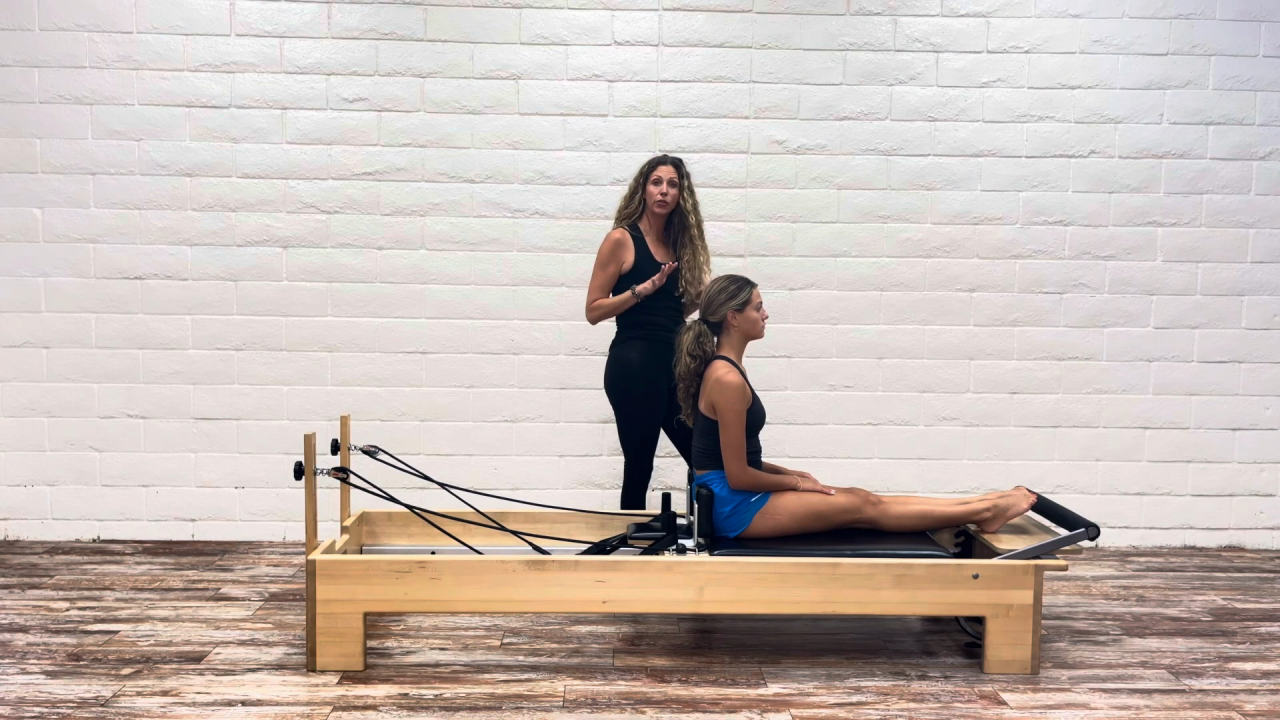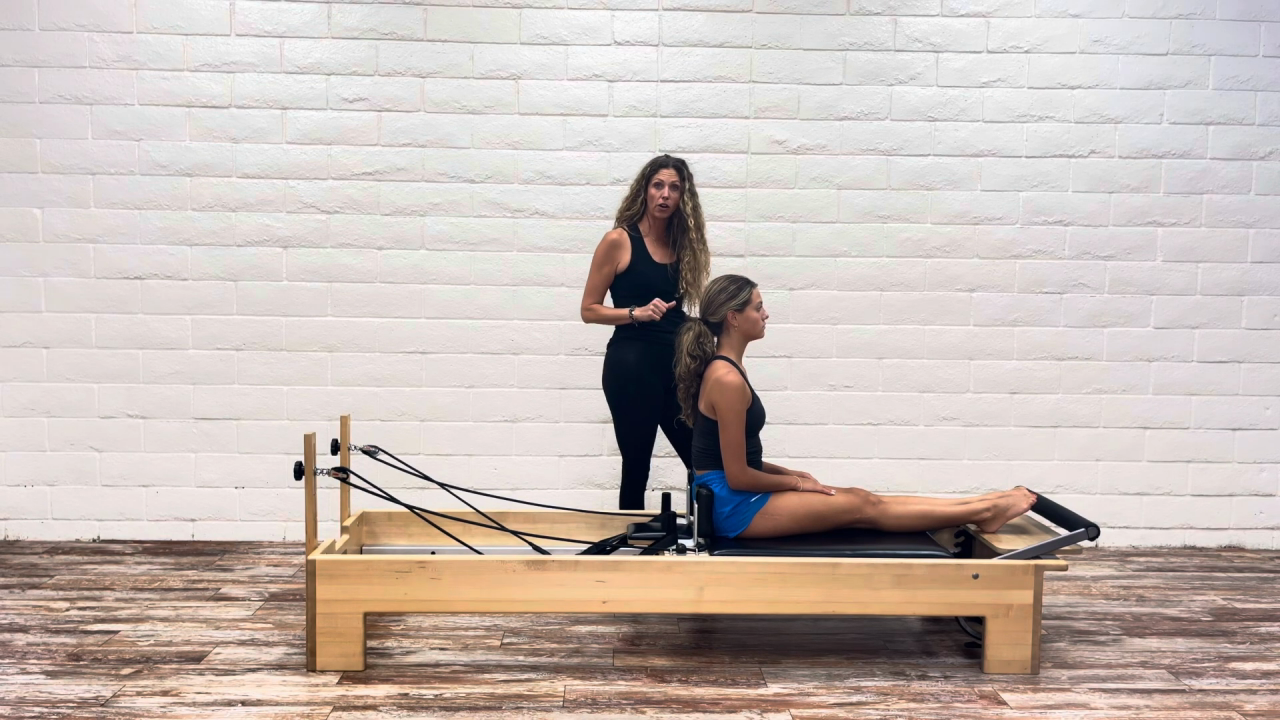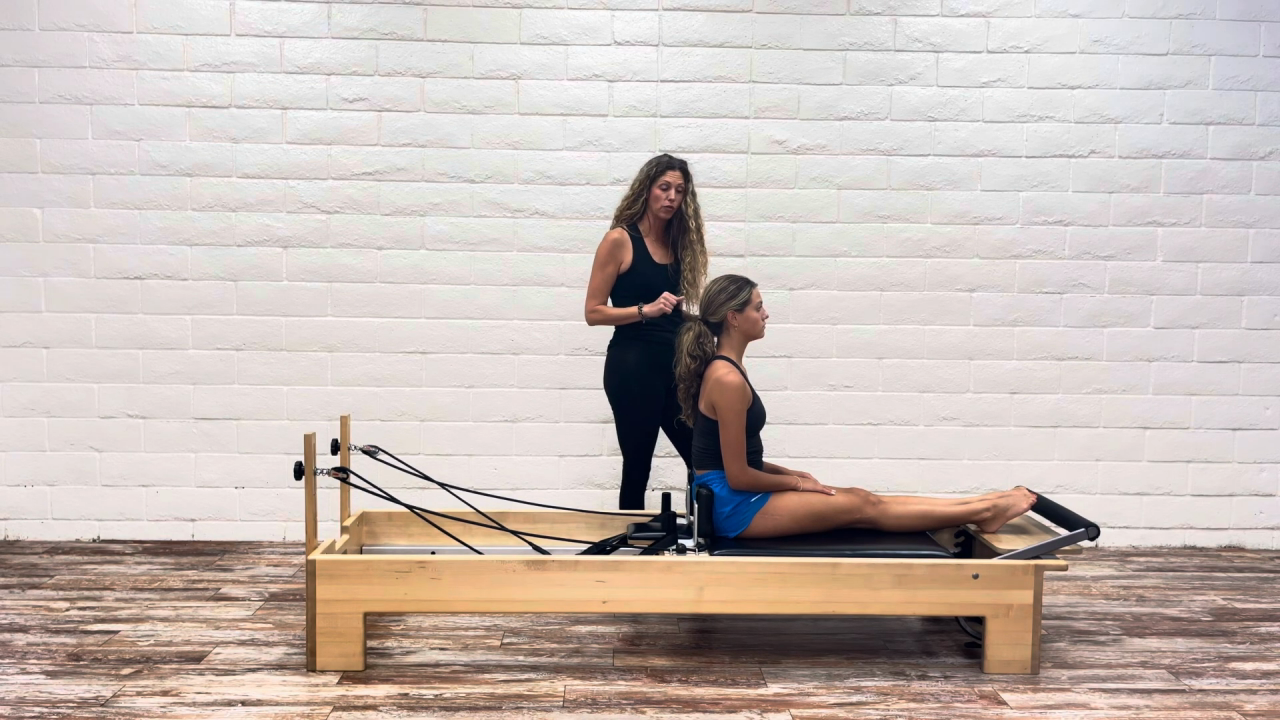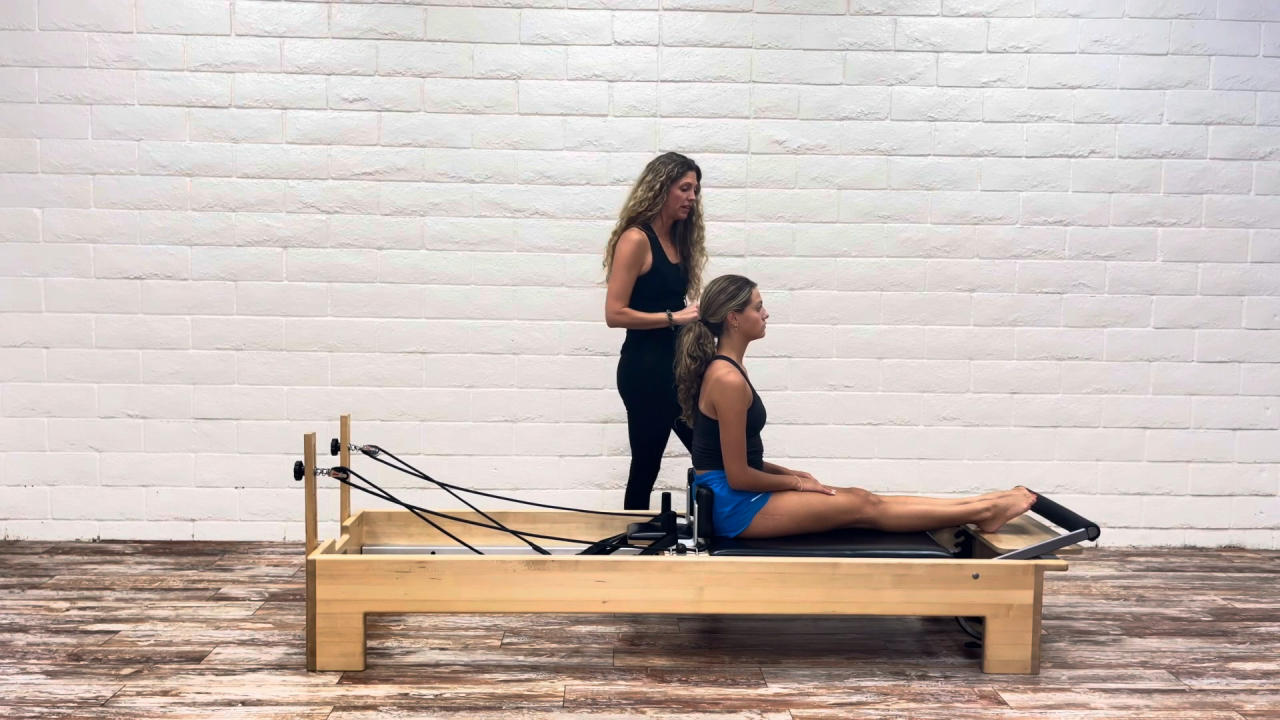
dt=0.4s
person 1, frame 1
left shoulder: (724, 368)
right shoulder: (728, 380)
right elbow: (739, 476)
left wrist: (788, 473)
right wrist: (795, 483)
left hip: (731, 494)
right hip: (733, 504)
left knee: (858, 496)
right knee: (862, 507)
left ankle: (980, 504)
right ankle: (983, 513)
person 1, frame 2
left shoulder: (724, 368)
right shoulder: (727, 380)
right elbow: (738, 475)
left wrist: (788, 473)
right wrist: (795, 482)
left hip: (731, 494)
right hip: (733, 504)
left knee: (859, 497)
right knee: (861, 507)
left ankle: (979, 504)
right ankle: (982, 512)
person 1, frame 3
left shoulder: (724, 368)
right shoulder: (728, 380)
right elbow: (738, 476)
left wrist: (788, 473)
right wrist: (795, 483)
left hip: (731, 494)
right hip: (732, 504)
left knee: (858, 496)
right knee: (861, 507)
left ankle: (979, 505)
right ankle: (982, 513)
person 1, frame 4
left shoulder: (724, 369)
right shoulder: (728, 380)
right elbow: (738, 476)
left wrist: (788, 474)
right wrist: (796, 483)
left hip: (731, 493)
right hip: (732, 504)
left knee: (858, 496)
right knee: (862, 507)
left ankle: (980, 504)
right ankle: (982, 513)
person 2, frame 1
left shoulder: (678, 242)
right shoulder: (620, 240)
right elbow: (594, 310)
left wrist: (699, 300)
right wrist: (644, 288)
left hip: (673, 363)
right hip: (634, 363)
right knee: (639, 467)
person 2, frame 2
left shoulder: (681, 243)
right shoulder: (619, 241)
right elbow: (589, 310)
right wrist: (637, 312)
left hip: (674, 363)
right hip: (632, 364)
right knee: (636, 467)
person 2, frame 3
left shoulder: (677, 242)
right shoulder: (619, 240)
right elbow: (593, 312)
right wrist: (646, 309)
left hip: (673, 363)
right hip: (632, 366)
right knee: (637, 467)
person 2, frame 4
left shoulder: (676, 238)
right shoulder: (635, 240)
right elbow: (616, 315)
right wrist: (678, 318)
left hip: (677, 364)
right hip: (646, 366)
right knee: (646, 466)
